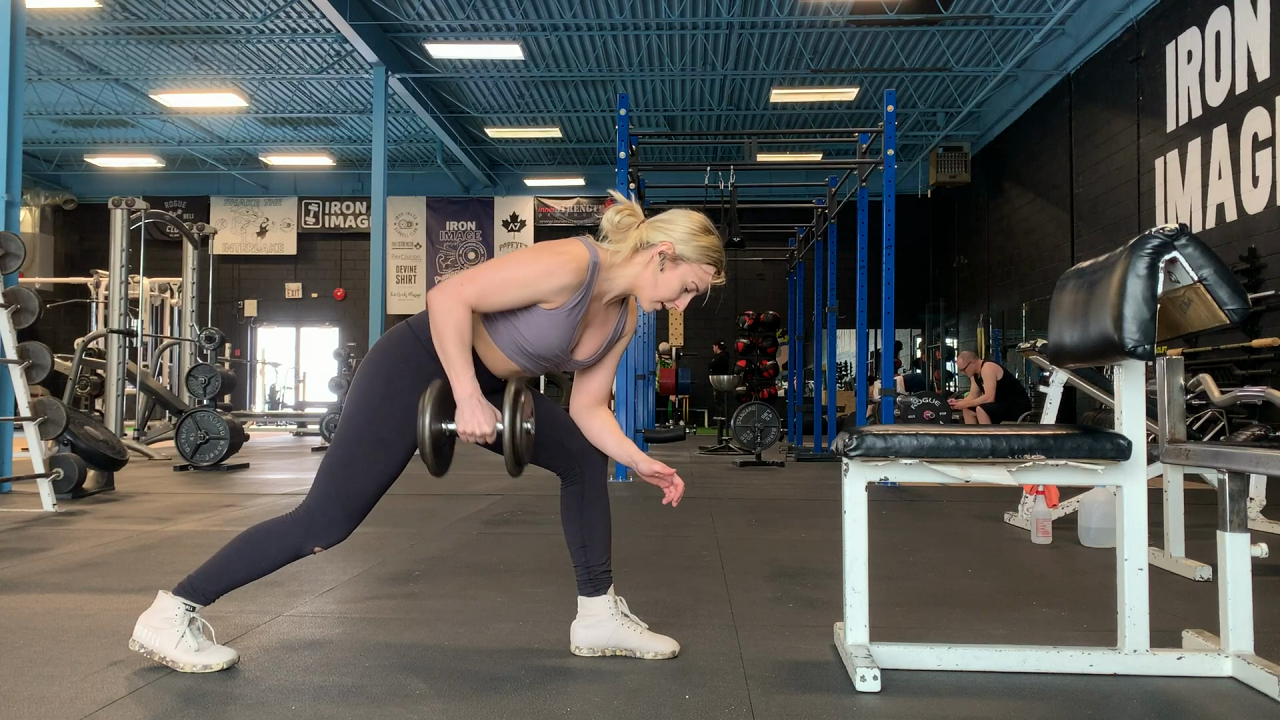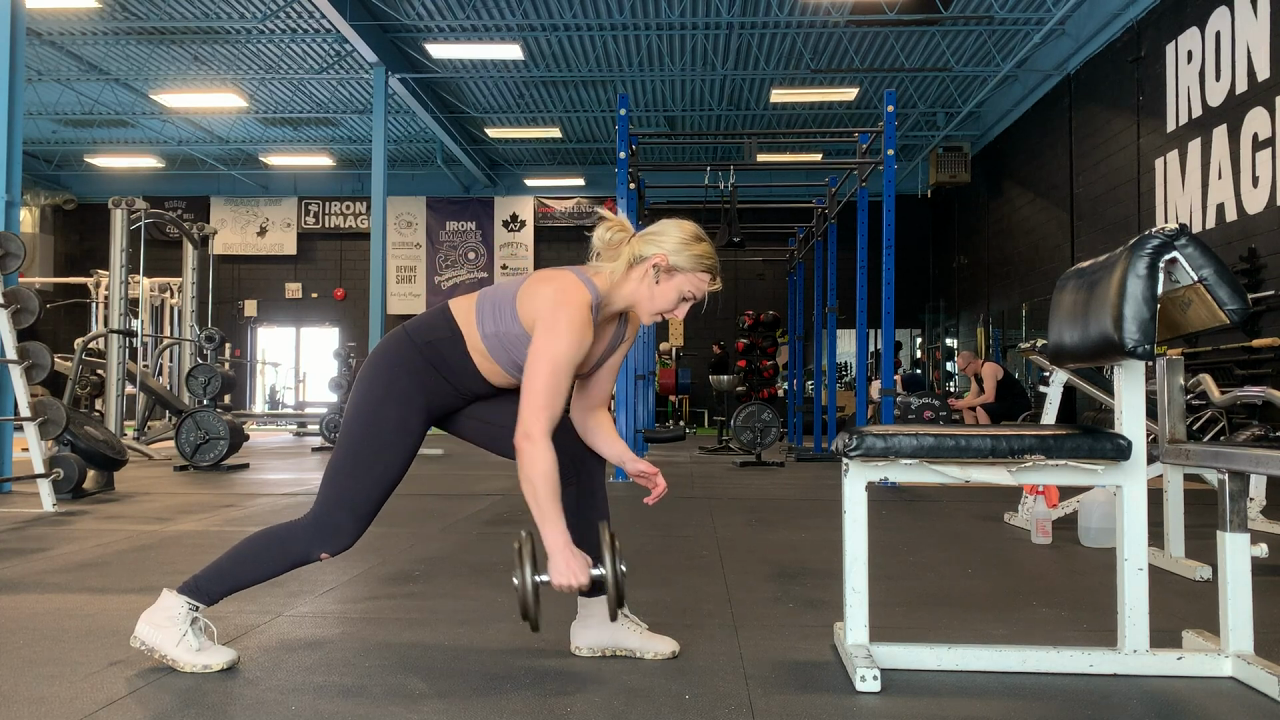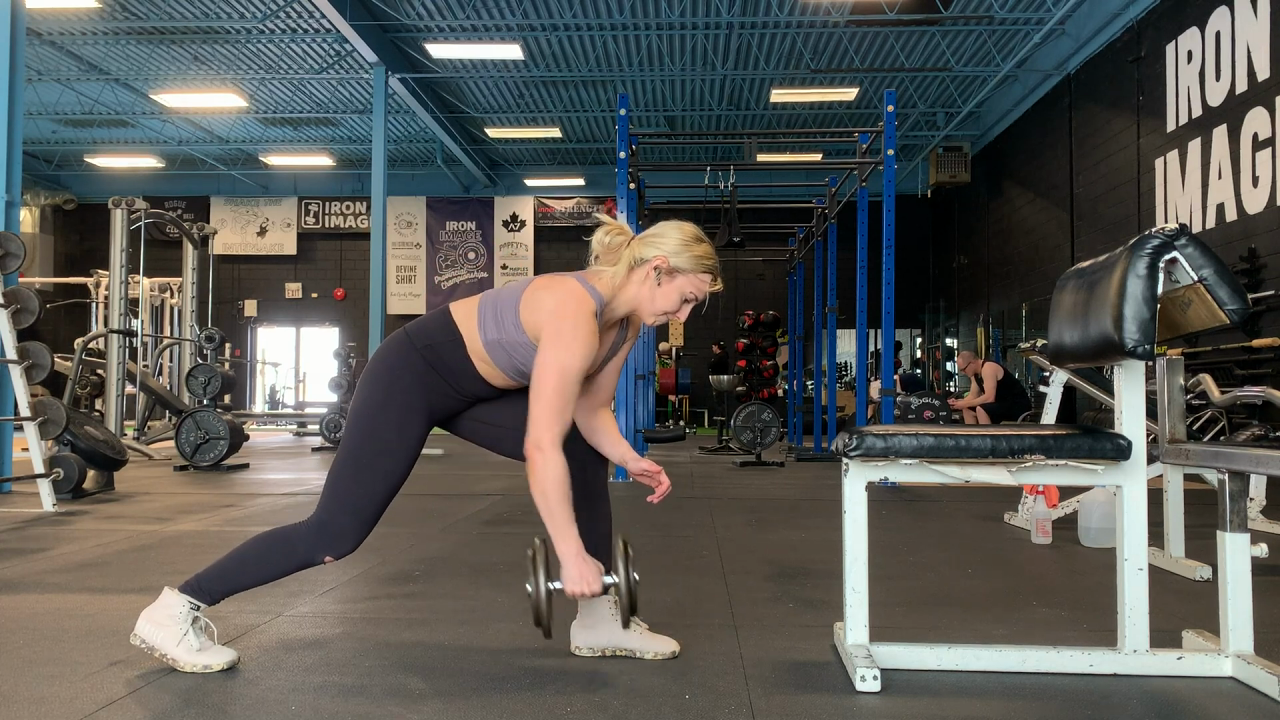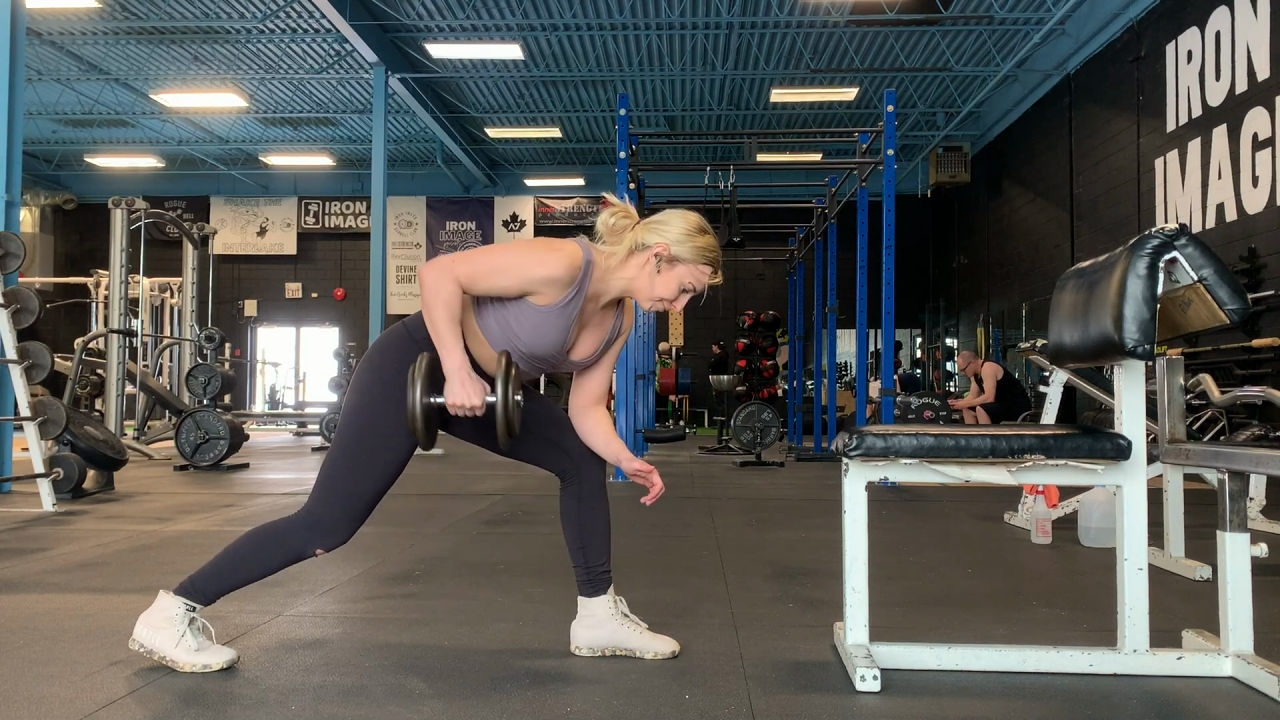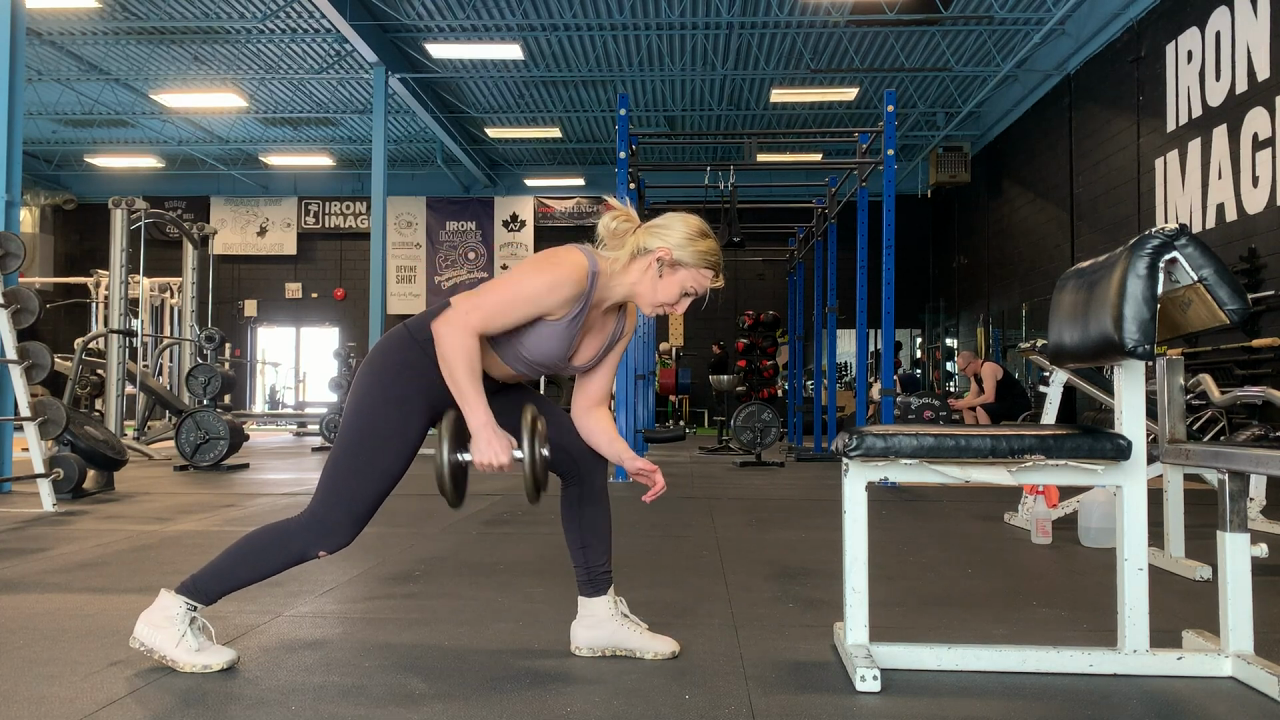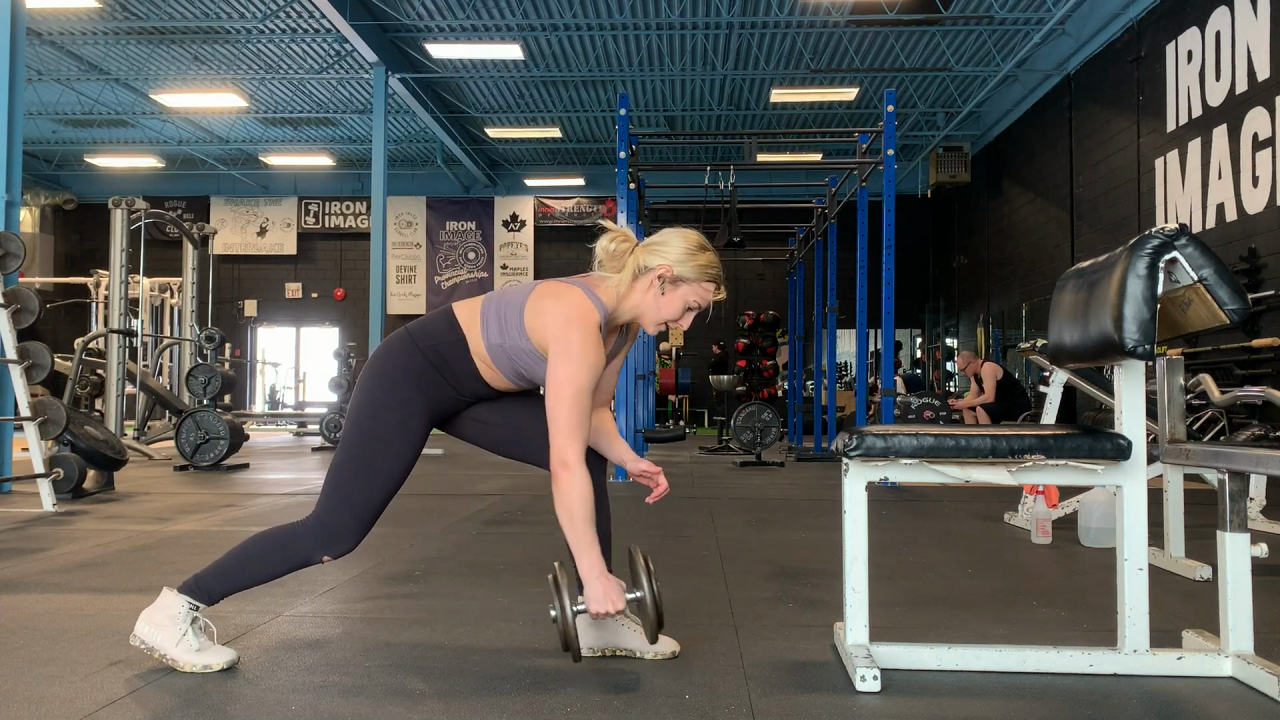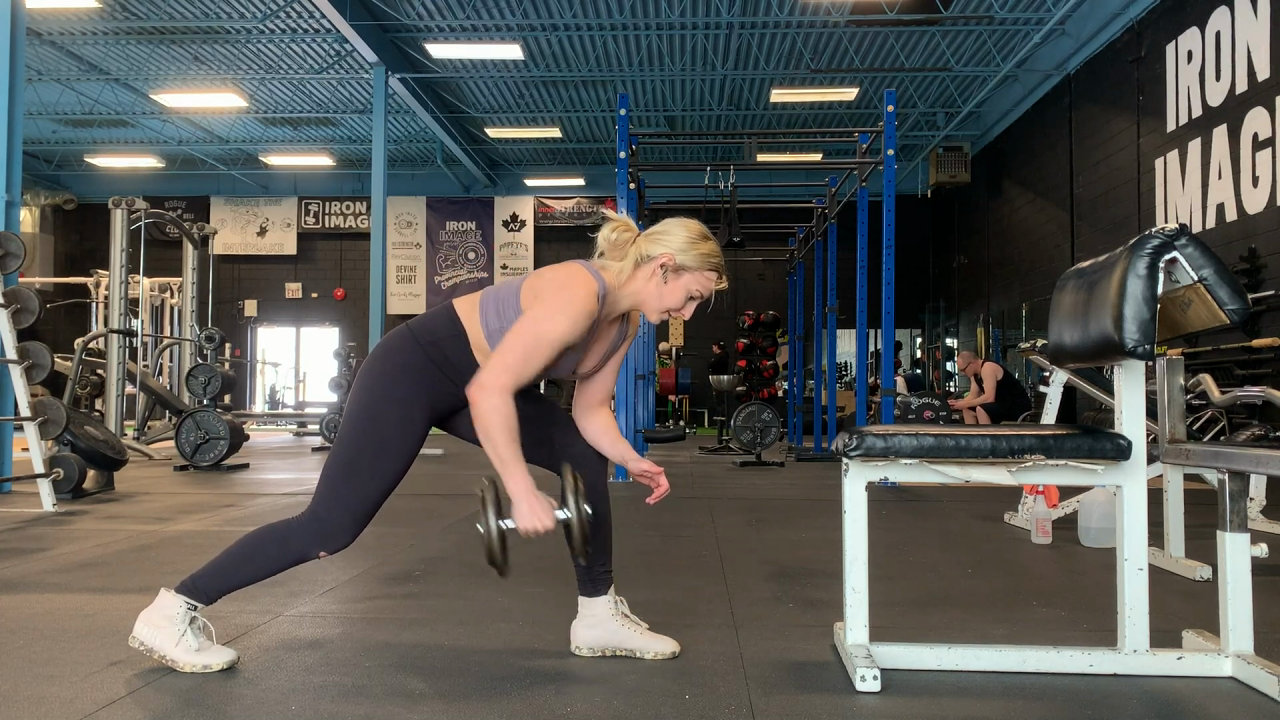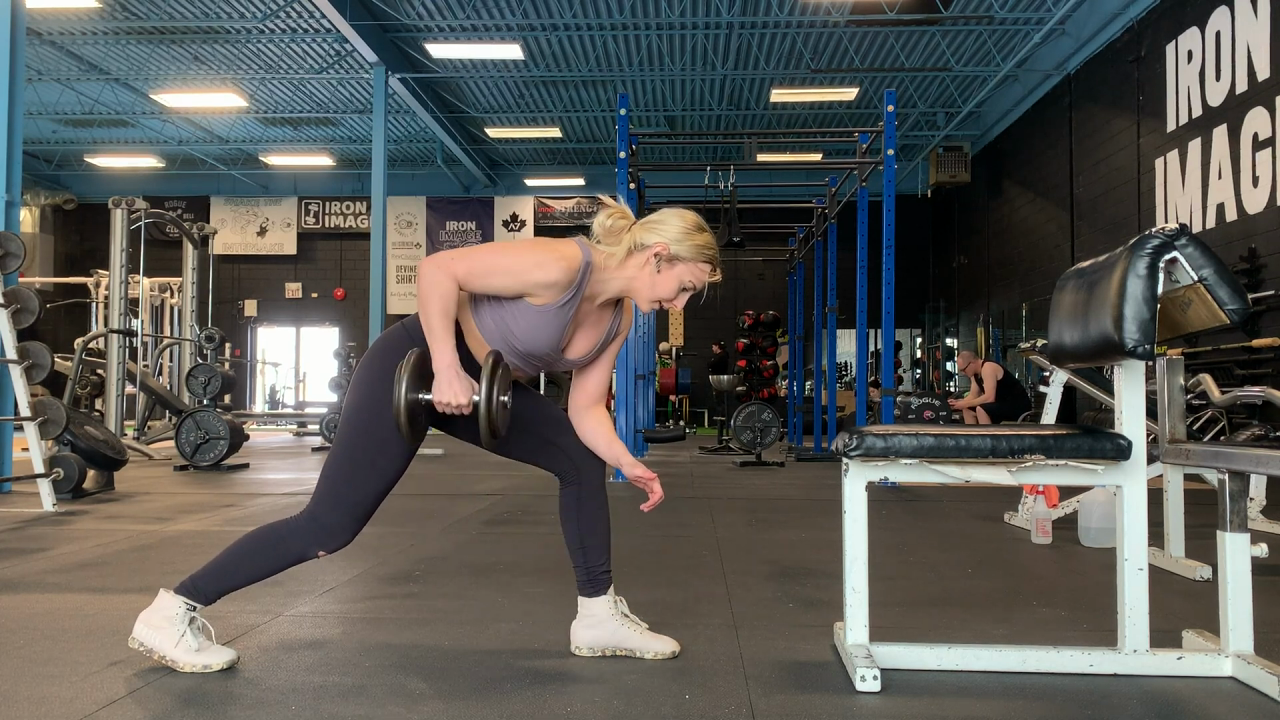
dt=0.5s
person 1, frame 1
left shoulder: (625, 316)
right shoulder: (569, 265)
left elbow: (588, 409)
right elbow: (447, 296)
left wrist: (640, 461)
right wrist: (469, 399)
left hip: (480, 377)
right hip: (415, 366)
left knee: (585, 459)
right knee: (326, 521)
left ankle: (598, 617)
right ankle: (169, 615)
person 1, frame 2
left shoulder: (625, 322)
right shoulder: (571, 306)
left elbow: (587, 411)
right elbow: (529, 437)
left wrist: (628, 460)
right wrist: (560, 551)
left hip: (473, 387)
right hip: (411, 370)
left knee: (586, 462)
right knee: (333, 527)
left ankle: (598, 620)
right ankle: (173, 612)
person 1, frame 3
left shoulder: (626, 325)
right shoulder: (575, 311)
left elbow: (590, 412)
right elbow: (539, 447)
left wrist: (631, 459)
right wrist: (573, 557)
left hip: (477, 388)
right hip: (414, 372)
left knee: (590, 462)
right knee: (337, 531)
left ankle: (596, 621)
right ankle: (173, 612)
person 1, frame 4
left shoulder: (620, 317)
right shoulder: (562, 263)
left elbow: (586, 407)
right elbow: (439, 273)
left wrist: (625, 459)
right wrist: (457, 371)
left hip: (481, 383)
right hip: (413, 365)
left knee: (583, 461)
right knee: (328, 523)
left ankle: (598, 617)
right ankle: (170, 614)
person 1, frame 5
left shoulder: (623, 318)
right shoulder: (569, 273)
left elbow: (589, 407)
right elbow: (451, 328)
left wrist: (628, 458)
right wrist: (483, 426)
left hip: (485, 379)
right hip: (415, 366)
left knee: (584, 461)
right knee: (332, 524)
left ankle: (598, 617)
right ankle: (170, 613)
person 1, frame 6
left shoulder: (625, 322)
right shoulder: (579, 323)
left elbow: (591, 412)
right elbow: (561, 463)
left wrist: (630, 460)
right wrist: (595, 578)
left hip: (475, 386)
right hip: (413, 372)
left knee: (593, 462)
right knee: (336, 530)
left ankle: (598, 624)
right ankle: (172, 612)
person 1, frame 7
left shoulder: (625, 322)
right shoulder: (578, 293)
left elbow: (590, 409)
right elbow: (488, 391)
left wrist: (631, 460)
right wrist: (519, 490)
left hip: (478, 382)
right hip: (416, 368)
left knee: (586, 460)
right knee: (332, 525)
left ankle: (598, 617)
right ankle: (170, 612)
person 1, frame 8
left shoulder: (619, 316)
right shoulder: (560, 264)
left elbow: (585, 408)
right elbow: (438, 269)
left wrist: (627, 463)
right wrist: (447, 369)
left hip: (479, 380)
left knee: (582, 460)
right knee: (330, 525)
left ankle: (598, 617)
right ankle: (169, 613)
